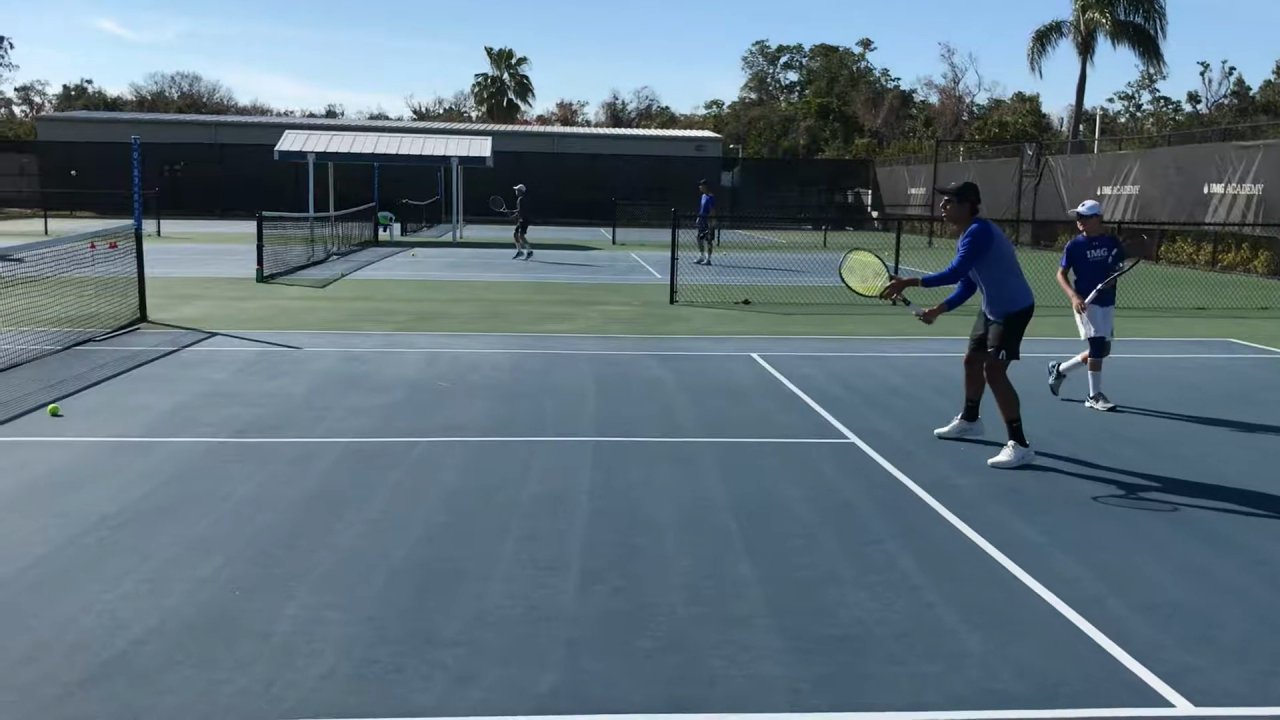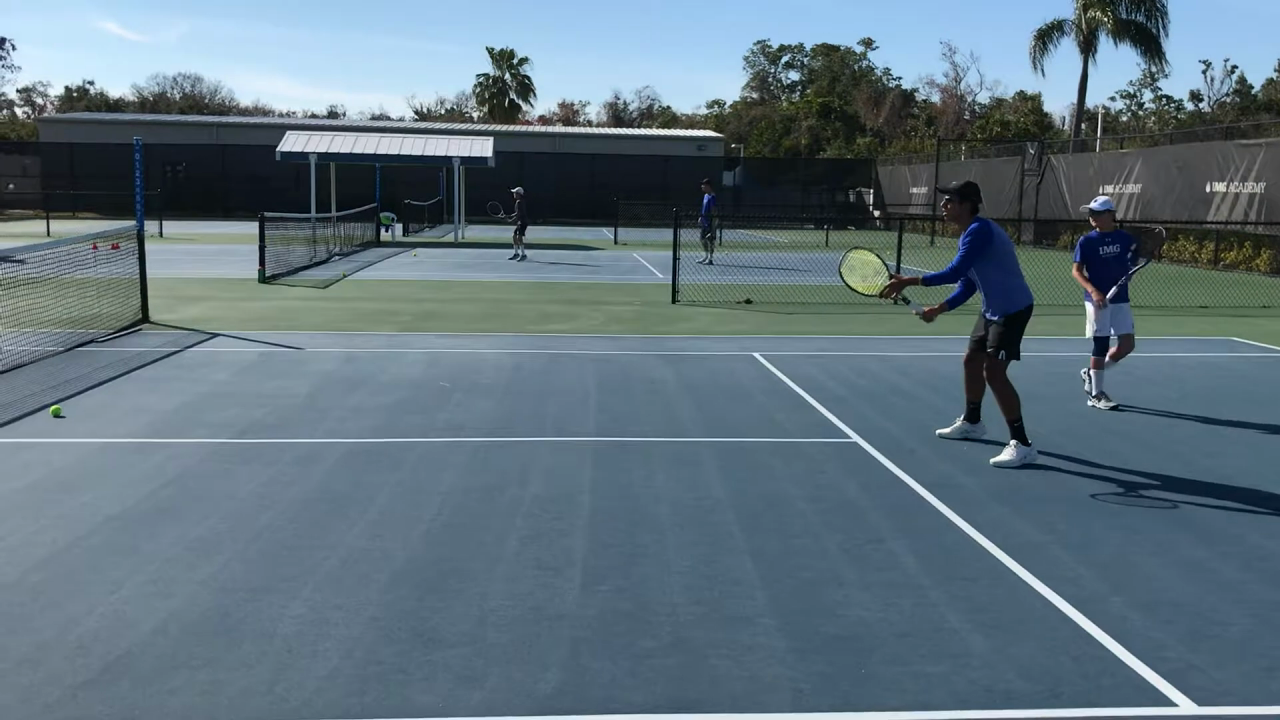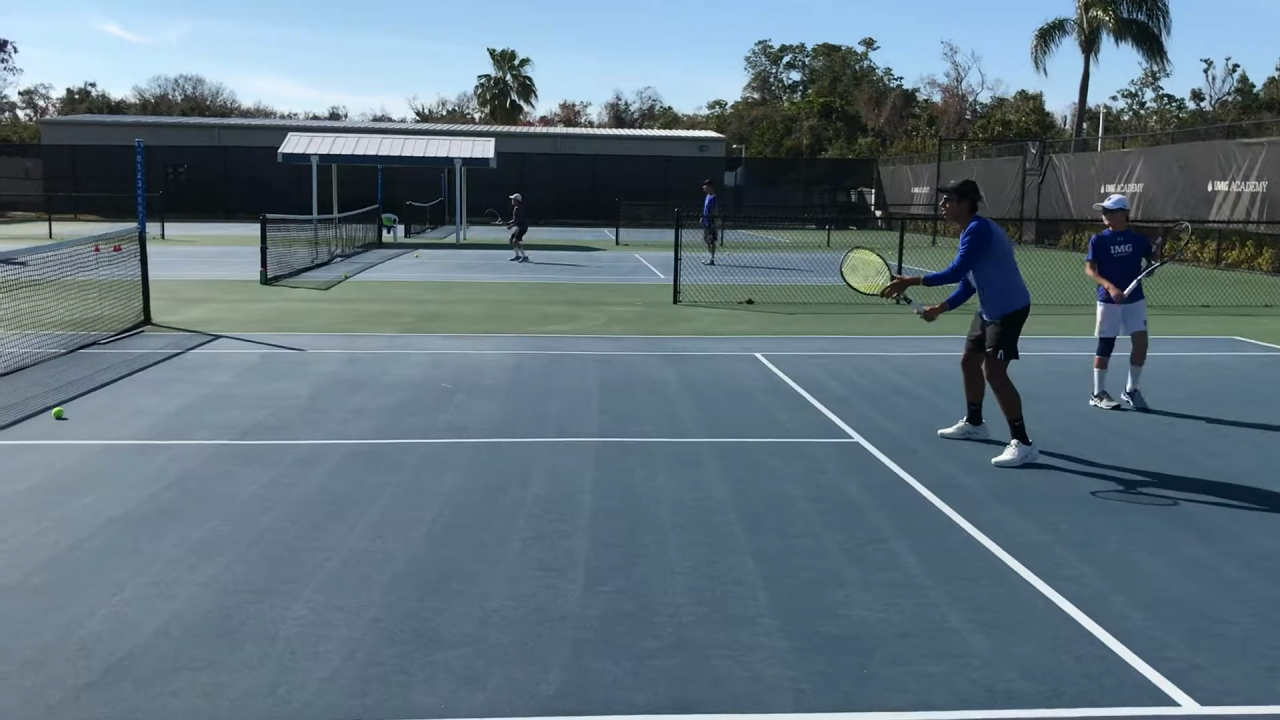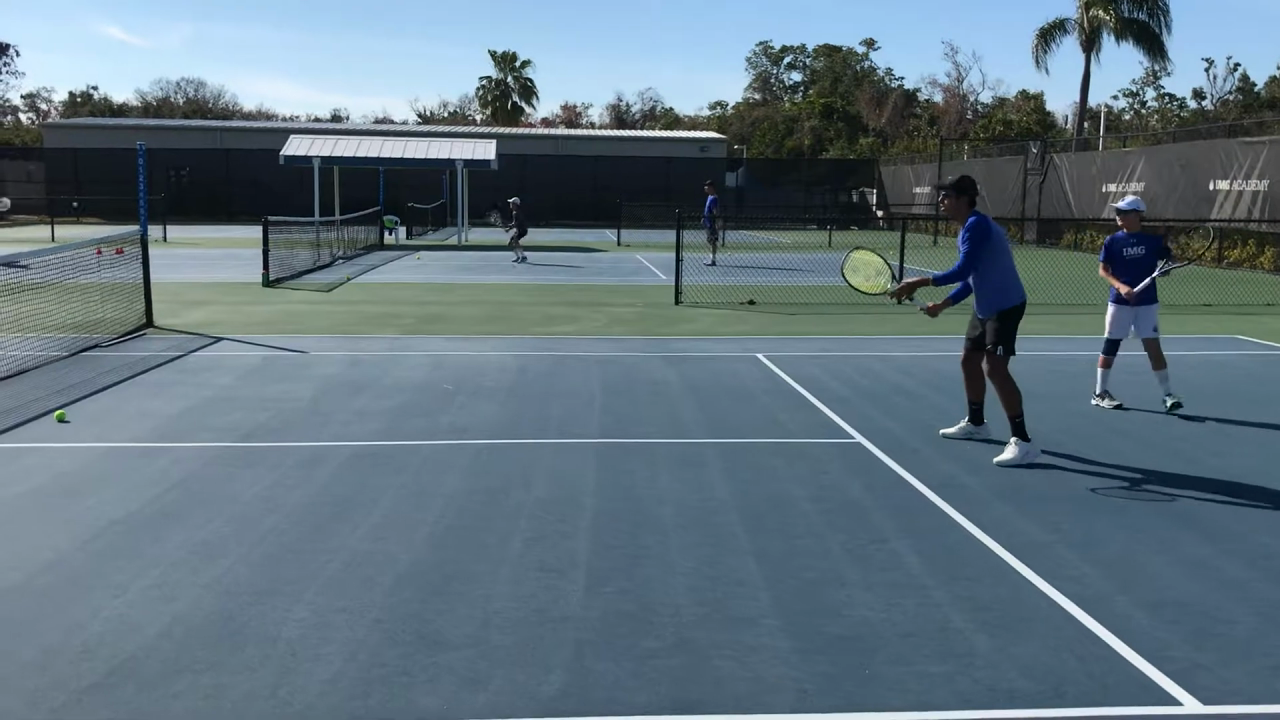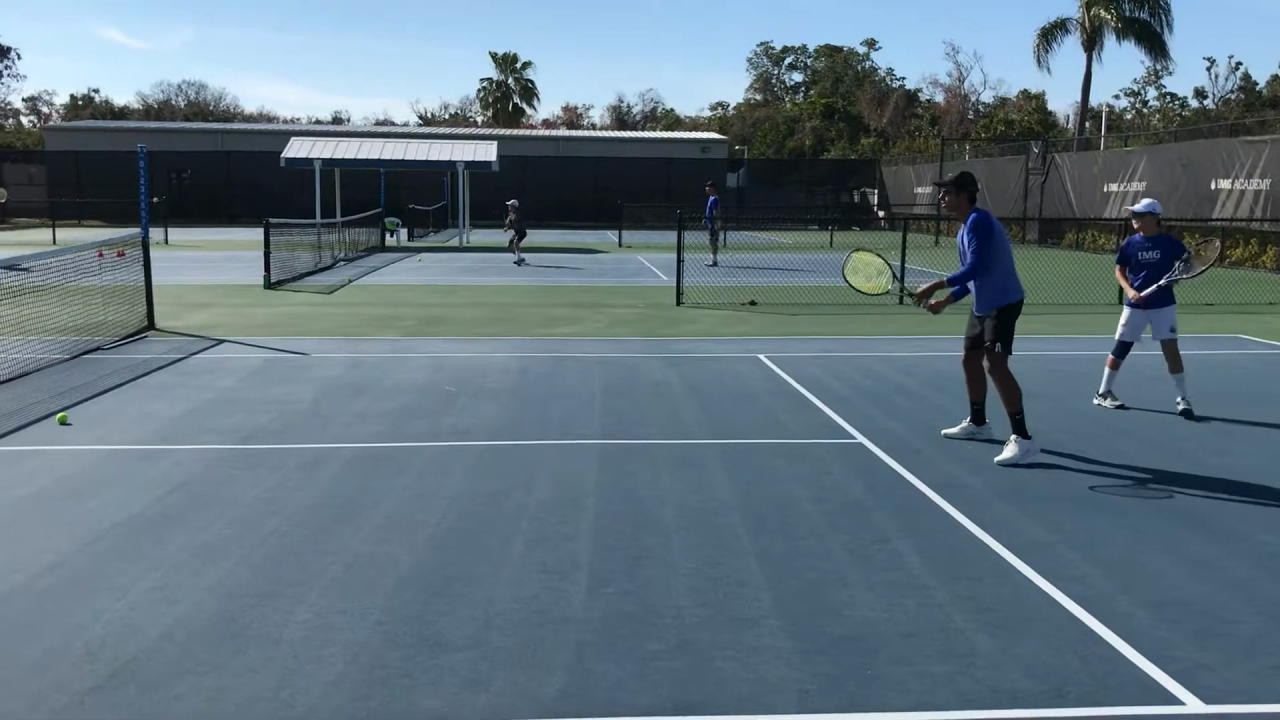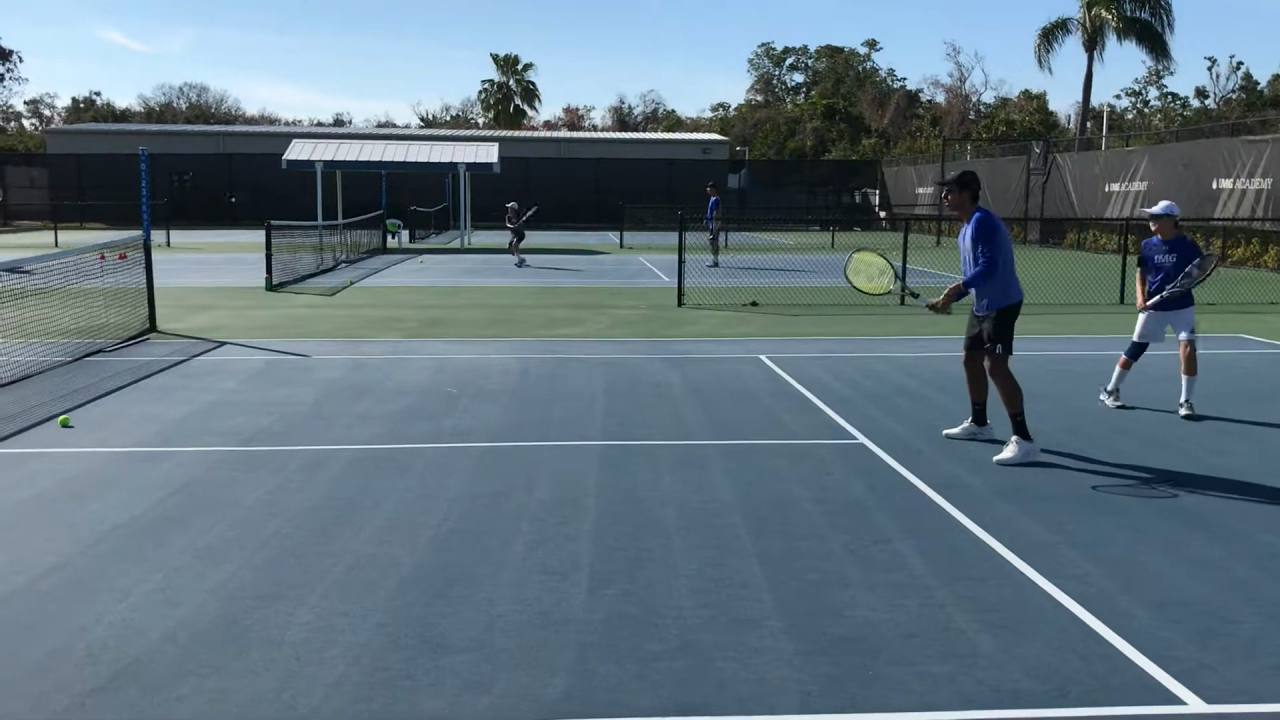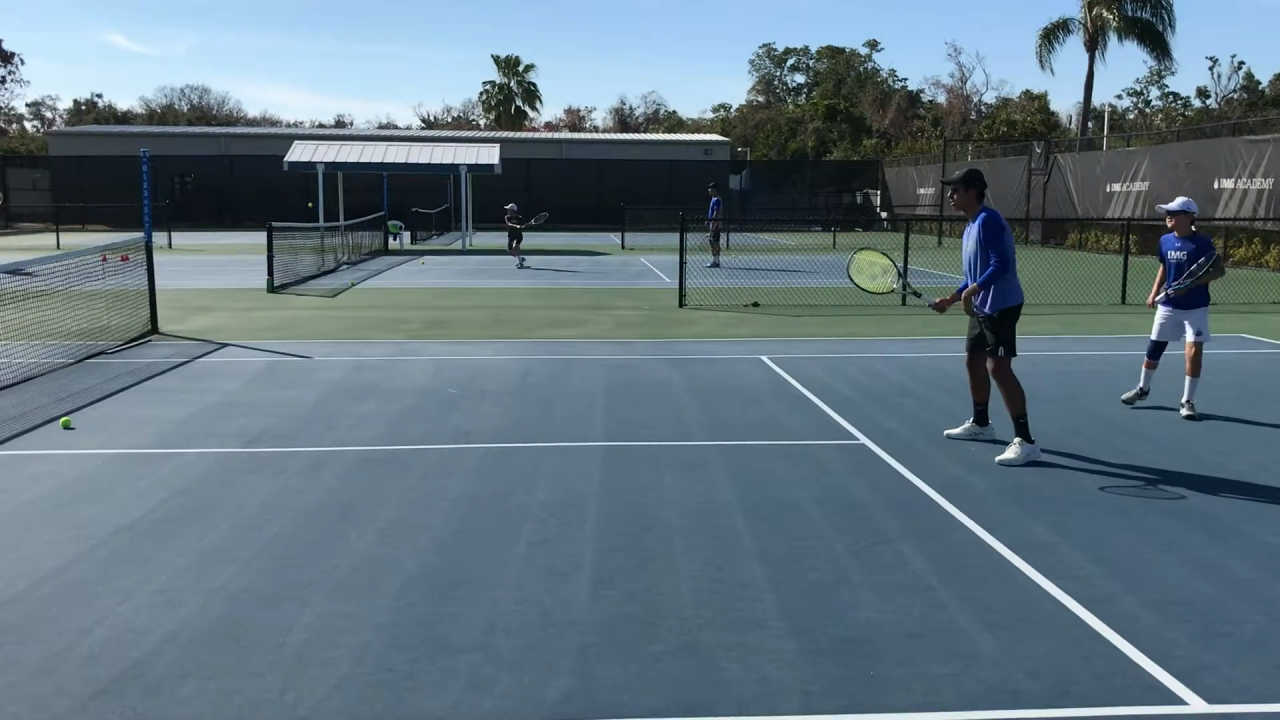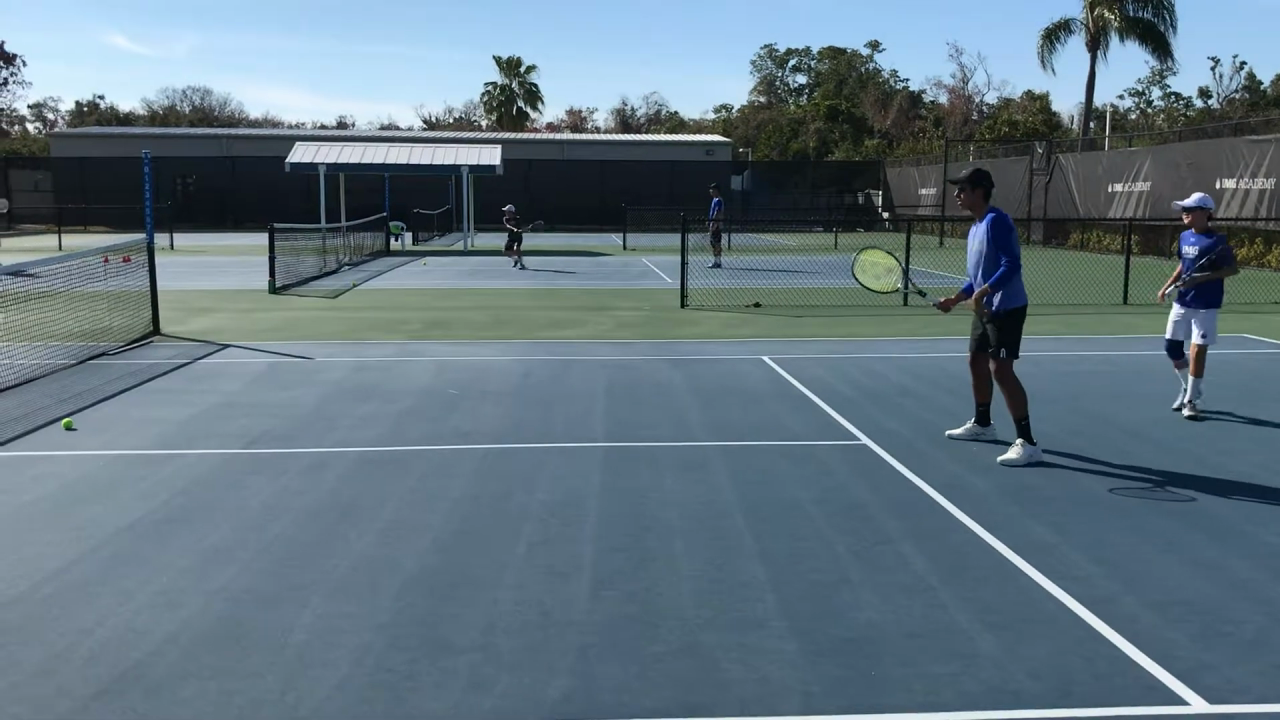
dt=0.1s
person 1, frame 1
left shoulder: (979, 232)
right shoulder: (967, 237)
left elbow: (954, 273)
right elbow: (966, 286)
left wrist: (910, 282)
right wrist: (938, 309)
left hip: (1013, 310)
right hip: (992, 310)
left knee: (994, 371)
right knee: (972, 361)
left ankle: (1020, 445)
right ankle: (969, 420)
person 1, frame 2
left shoulder: (980, 231)
right shoulder: (969, 234)
left elbow: (954, 272)
right elbow: (968, 285)
left wrist: (910, 281)
right wrist: (940, 308)
left hip: (1012, 310)
right hip: (992, 309)
left knee: (994, 372)
right knee: (971, 361)
left ankle: (1022, 445)
right ankle: (972, 422)
person 1, frame 3
left shoulder: (979, 229)
right shoulder: (969, 233)
left elbow: (955, 272)
right elbow: (967, 285)
left wrist: (912, 281)
right wrist: (941, 308)
left hip: (1009, 310)
right hip: (989, 309)
left knee: (994, 372)
right knee: (969, 362)
left ankle: (1023, 444)
right ankle: (974, 423)
person 1, frame 4
left shoulder: (977, 225)
right shoulder: (967, 228)
left elbow: (963, 270)
right elbow: (967, 278)
left wrist: (920, 283)
right wrist: (943, 304)
left hip: (1004, 305)
right hip: (985, 307)
left knee: (995, 369)
right knee: (969, 360)
left ankle: (1023, 441)
right ankle: (976, 422)
person 1, frame 5
left shoulder: (978, 221)
right shoulder: (966, 227)
left elbow: (975, 269)
left wrist: (936, 285)
right wrist: (945, 300)
left hip: (1003, 304)
right hip: (983, 306)
left knee: (996, 366)
right knee: (970, 360)
left ankle: (1022, 438)
right ankle: (978, 422)
person 1, frame 6
left shoulder: (982, 221)
right shoulder: (966, 227)
left elbow: (988, 266)
left wrist: (954, 289)
right wrist: (949, 297)
left hip: (1001, 305)
right hip: (981, 305)
left knee: (996, 366)
right knee: (971, 360)
left ankle: (1024, 440)
right ankle: (979, 423)
person 1, frame 7
left shoulder: (988, 221)
right shoulder: (971, 226)
left elbow: (1000, 266)
left wrist: (971, 291)
right wrist: (953, 297)
left hip: (1002, 307)
right hip: (983, 307)
left knee: (998, 368)
right knee: (974, 361)
left ankle: (1025, 441)
right ankle: (980, 423)
person 1, frame 8
left shoulder: (997, 221)
right shoulder: (975, 228)
left elbow: (1012, 266)
left wrist: (982, 293)
right wrist: (957, 297)
left hip: (1006, 308)
right hip: (986, 308)
left knee: (1001, 369)
right knee: (976, 362)
left ankle: (1027, 443)
right ankle: (982, 424)
person 2, frame 1
left shoulder: (1113, 242)
right shoulder: (1074, 245)
right elbow: (1061, 274)
right wrist: (1074, 296)
left hip: (1106, 303)
right hip: (1085, 303)
left knee: (1101, 349)
right knee: (1097, 346)
person 2, frame 2
left shoulder: (1126, 238)
right shoulder: (1086, 241)
left elbow: (1136, 262)
right elbow: (1076, 271)
left wrist: (1131, 270)
right wrist: (1093, 292)
left hip: (1121, 300)
right hip: (1097, 301)
left knee: (1127, 344)
right knee: (1101, 344)
person 2, frame 3
left shoulder: (1139, 238)
right shoulder: (1098, 240)
left elbow: (1151, 261)
right elbow: (1090, 269)
right wrist: (1110, 287)
left hip: (1135, 299)
right hip: (1109, 300)
left knee: (1141, 343)
right knee: (1105, 345)
person 2, frame 4
left shoulder: (1154, 240)
right shoulder: (1112, 241)
left elbow: (1169, 261)
right elbow: (1103, 270)
right wrist: (1120, 286)
left hip: (1148, 303)
right hip: (1120, 302)
left knee: (1153, 347)
right knee: (1110, 347)
person 2, frame 5
left shoulder: (1170, 242)
right shoulder: (1129, 244)
right elbow: (1119, 271)
right wrist: (1129, 290)
left hip: (1163, 305)
right hip: (1135, 305)
left knee: (1171, 349)
right knee: (1120, 348)
person 2, frame 6
left shoulder: (1188, 245)
right shoulder: (1148, 246)
right elbow: (1141, 273)
right wrist: (1140, 297)
left hip: (1181, 308)
right hip: (1154, 308)
left knee: (1188, 349)
right knee: (1134, 350)
person 2, frame 7
left shoulder: (1201, 243)
right shoulder: (1165, 241)
left elbow: (1219, 270)
left wrist: (1195, 283)
right wrist: (1154, 292)
left hip: (1196, 307)
right hip: (1168, 305)
left knee: (1194, 351)
right knee: (1154, 348)
person 2, frame 8
left shoulder: (1215, 240)
right shoulder: (1184, 236)
left elbow: (1233, 268)
left wrist: (1203, 278)
right wrist: (1168, 285)
left hip: (1205, 306)
right hip: (1182, 303)
left knee: (1197, 351)
right knee: (1172, 347)
